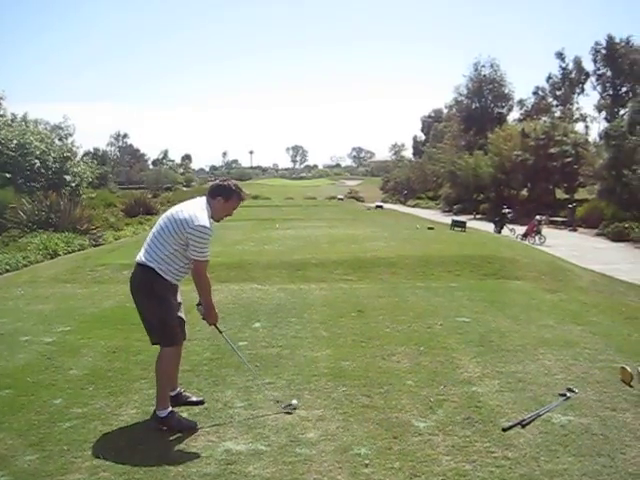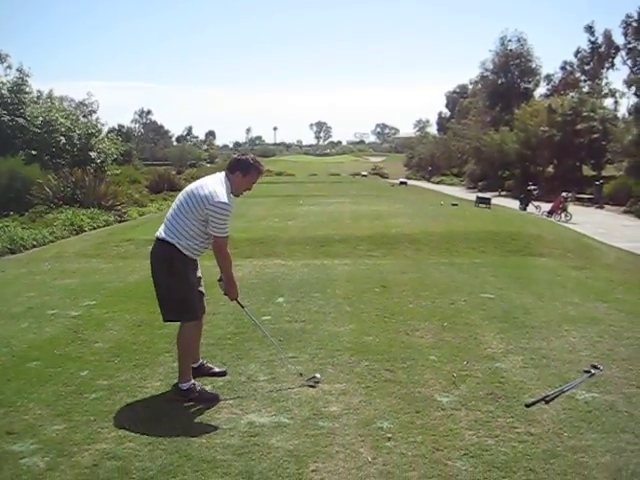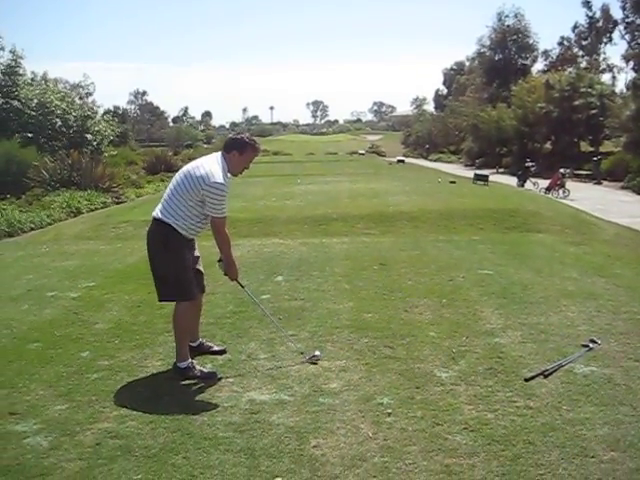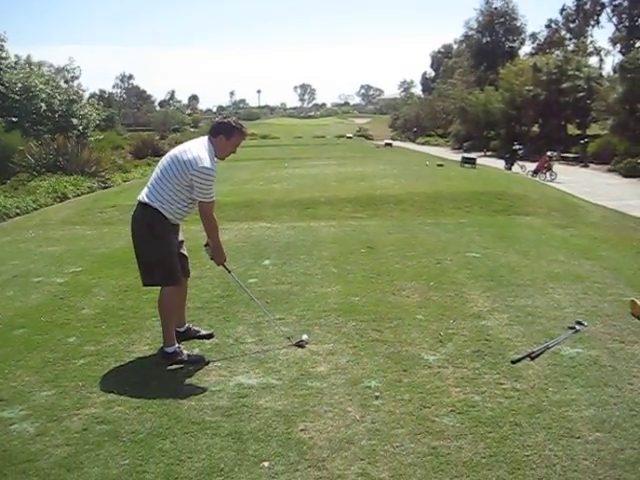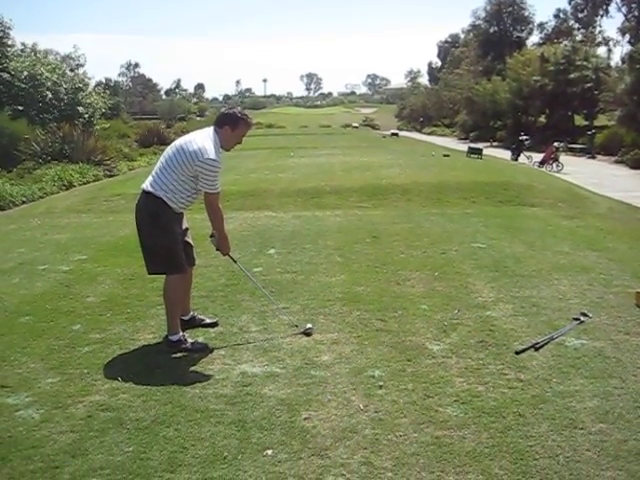
dt=1s
person 1, frame 1
left shoulder: (193, 208)
right shoulder: (200, 224)
left elbow: (194, 268)
right elbow: (200, 273)
left wrist: (204, 303)
right wrist: (209, 307)
left hip: (160, 278)
right hip: (152, 280)
left knee: (176, 338)
right knee: (170, 342)
left ankle: (172, 392)
right ankle: (163, 410)
person 1, frame 2
left shoulder: (212, 183)
right shoulder: (219, 200)
left elbow: (215, 243)
right elbow: (221, 249)
left wrist: (225, 277)
right wrist: (230, 281)
left hip: (180, 253)
right hip: (172, 256)
left knee: (197, 312)
right knee: (190, 317)
left ankle: (195, 363)
right ankle: (185, 383)
person 1, frame 3
left shoulder: (210, 164)
right shoulder: (216, 180)
left elbow: (214, 224)
right elbow: (219, 229)
left wrist: (224, 256)
right wrist: (230, 262)
left hip: (179, 234)
right hip: (168, 236)
left knee: (196, 290)
right knee: (186, 297)
left ankle: (194, 342)
right ankle: (183, 362)
person 1, frame 4
left shoulder: (197, 147)
right shoulder: (204, 165)
left elbow: (203, 210)
right elbow: (207, 214)
left wrist: (211, 239)
right wrist: (217, 247)
left hip: (163, 218)
right hip: (154, 220)
left knee: (181, 275)
right knee: (171, 281)
left ankle: (181, 327)
right ankle: (169, 348)
person 1, frame 5
left shoulder: (203, 137)
right shoulder: (209, 157)
left elbow: (210, 201)
right elbow: (212, 205)
left wrist: (216, 231)
right wrist: (222, 238)
left hip: (166, 206)
right hip: (158, 209)
left knee: (187, 263)
right knee: (176, 270)
left ankle: (185, 315)
right ankle: (174, 336)
